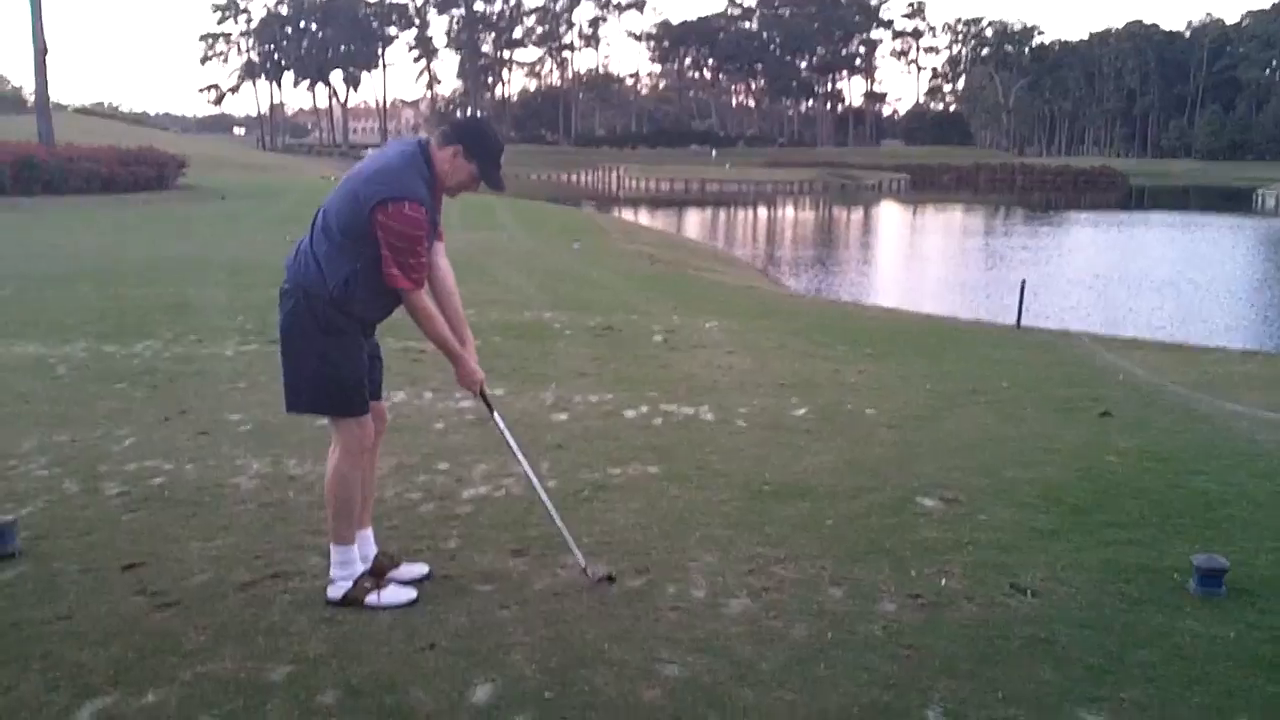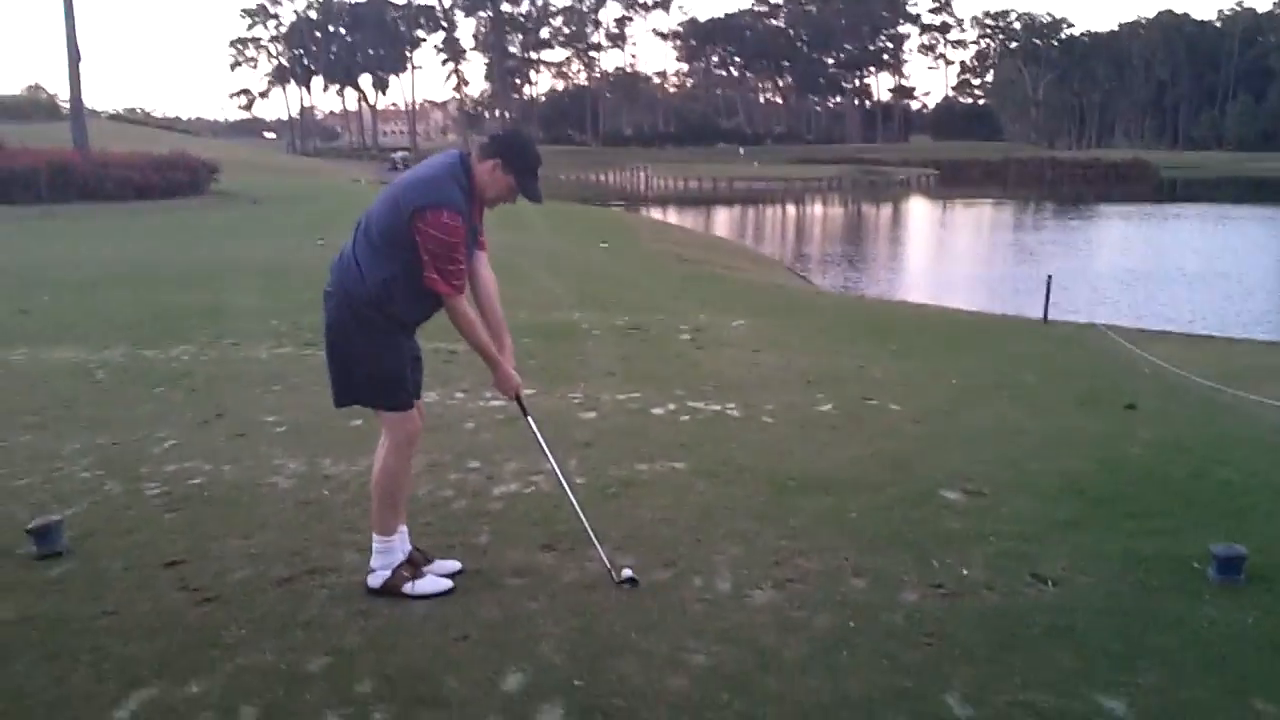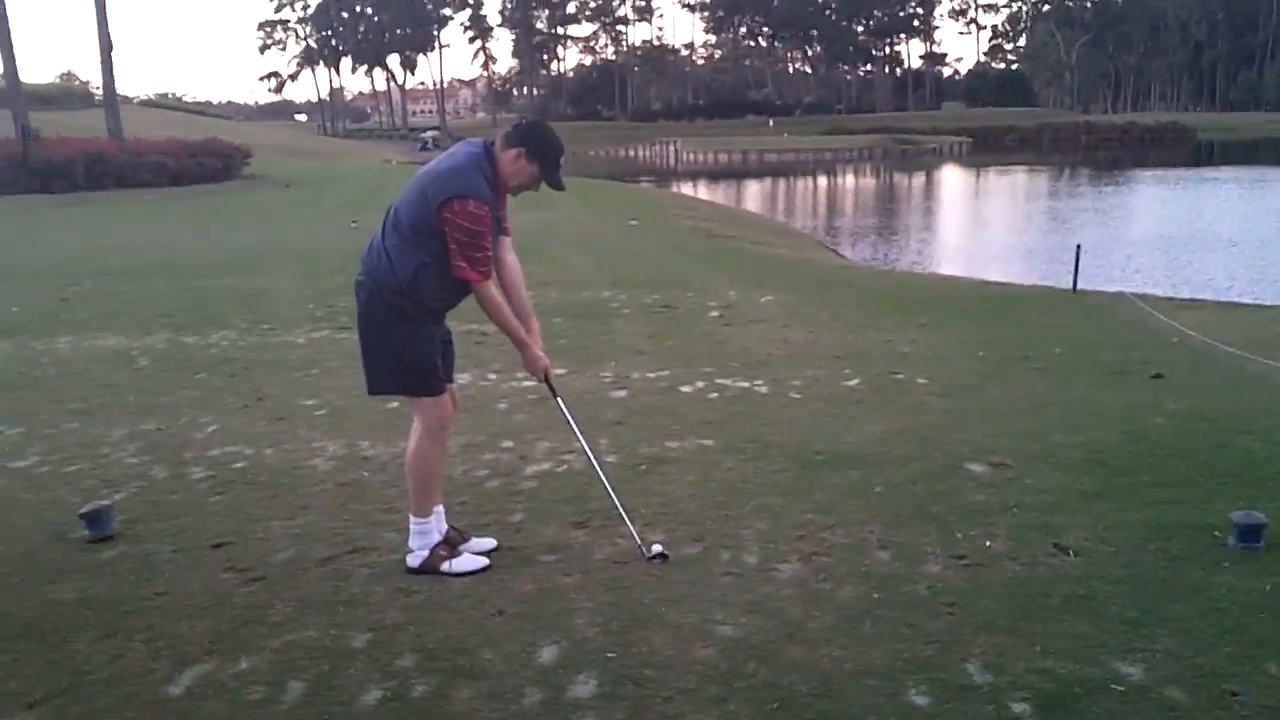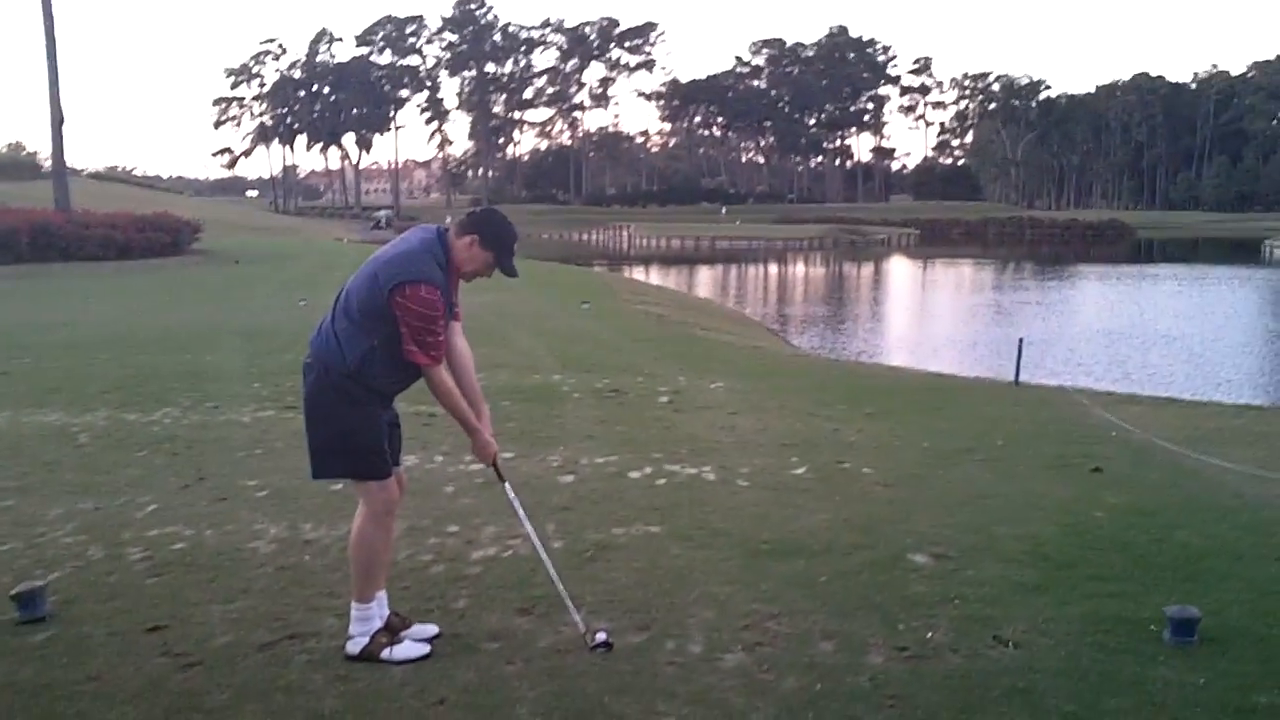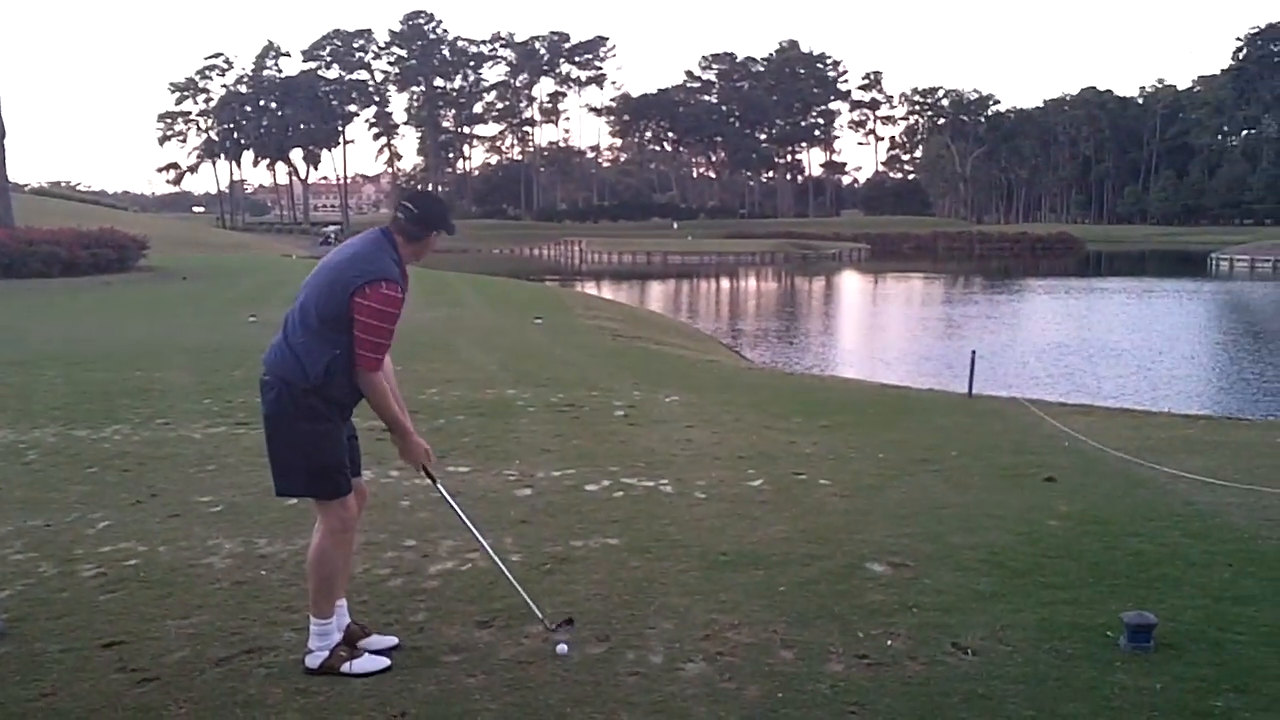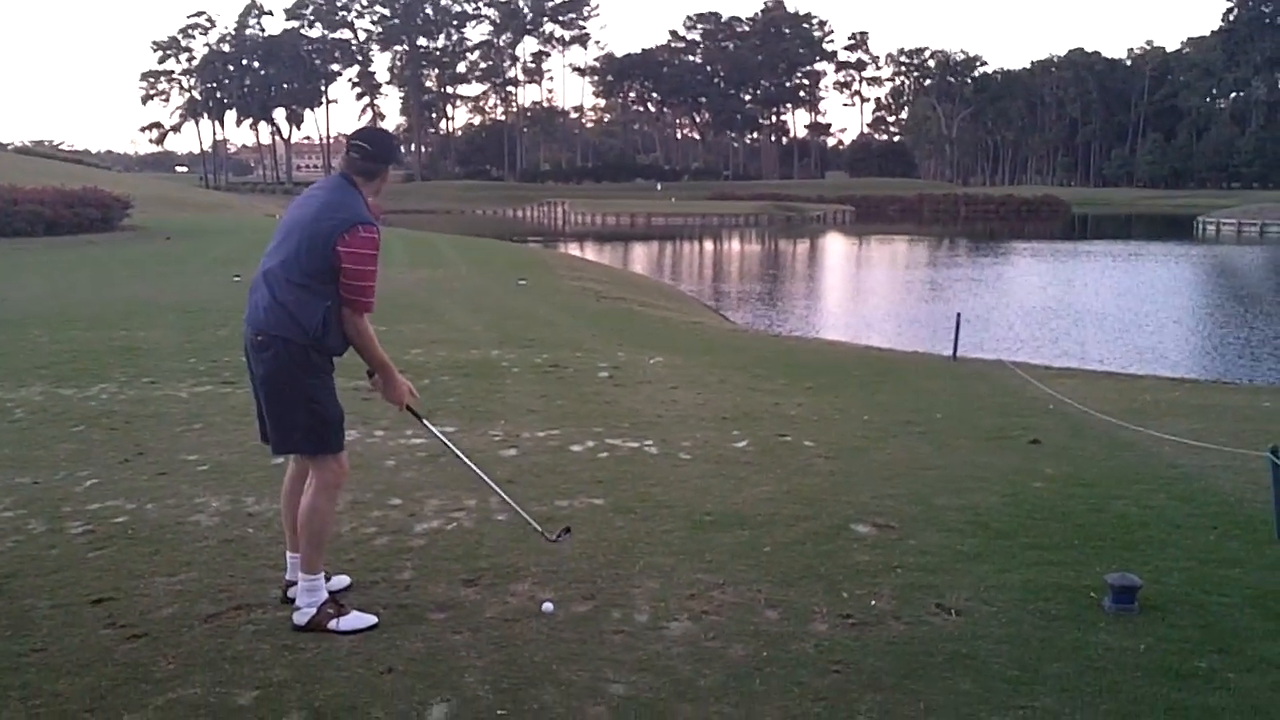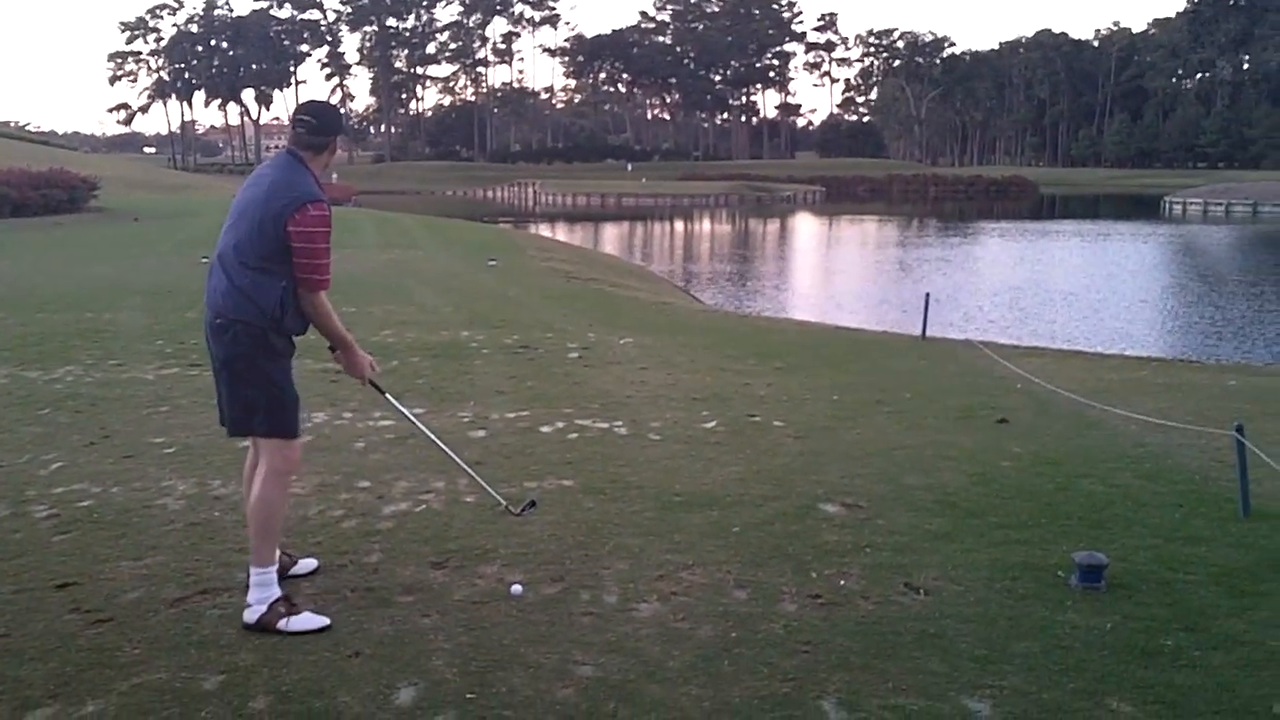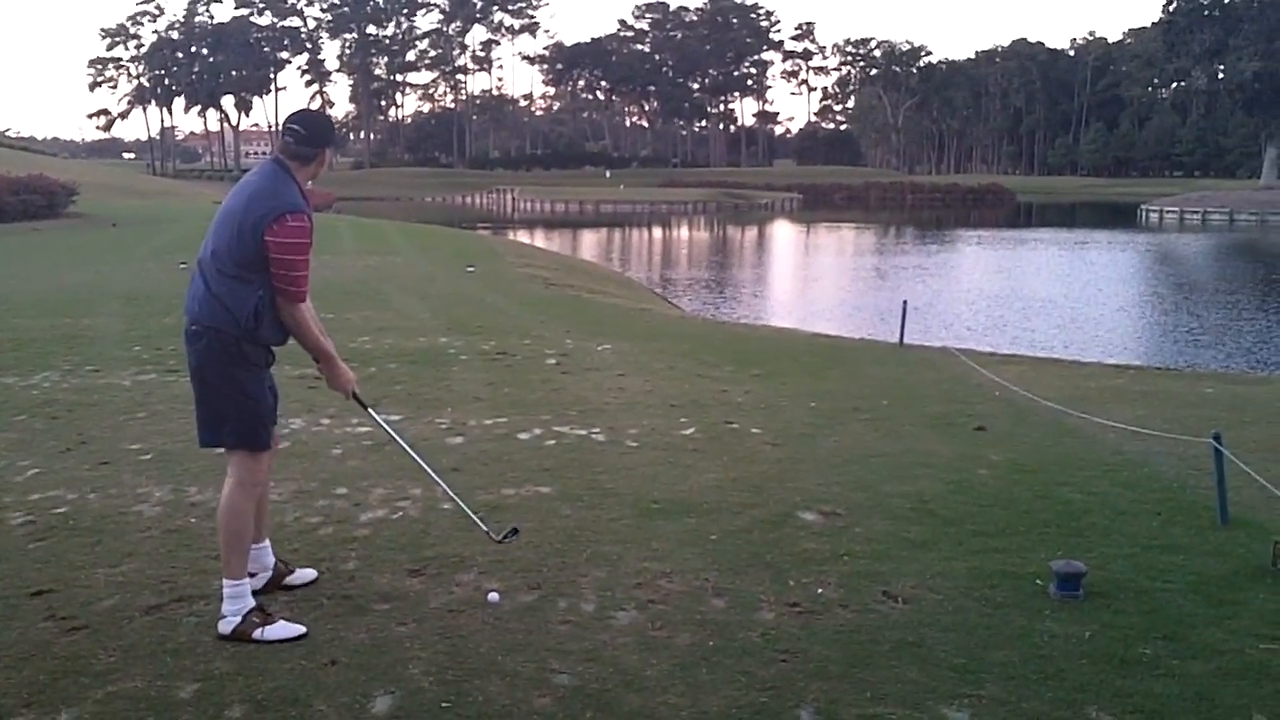
dt=0.4s
person 1, frame 1
left shoulder: (417, 166)
right shoulder: (404, 194)
left elbow: (436, 258)
right elbow: (413, 295)
left wrist: (467, 340)
right wrist: (460, 360)
left hip: (344, 307)
right hip: (320, 311)
left knee: (371, 425)
right knee: (354, 435)
left ankle: (365, 553)
right ankle: (345, 577)
person 1, frame 2
left shoulder: (462, 180)
right shoulder: (441, 204)
left elbow: (479, 267)
right elbow: (454, 300)
left wrist: (505, 345)
right wrist: (497, 365)
left hip: (385, 308)
right hip: (363, 313)
left knee: (405, 423)
right knee: (401, 429)
left ankle: (398, 548)
right ankle: (385, 565)
person 1, frame 3
left shoulder: (484, 163)
right shoulder: (467, 193)
left elbow: (503, 252)
right elbow: (482, 285)
left wrist: (532, 328)
right wrist: (526, 348)
left hip: (416, 296)
right hip: (394, 301)
left knee: (441, 406)
right knee: (433, 413)
left ankle: (436, 527)
right ankle: (422, 545)
person 1, frame 4
left shoulder: (437, 249)
right shoulder: (420, 279)
left elbow: (454, 338)
right elbow: (433, 370)
left wrist: (483, 412)
right wrist: (475, 431)
left hip: (364, 380)
right hip: (341, 385)
left knee: (390, 489)
right knee: (379, 497)
left ankle: (377, 612)
right ankle: (363, 632)
person 1, frame 5
left shoulder: (371, 249)
right shoulder: (382, 281)
left elbow: (374, 354)
right elbow: (369, 375)
left wrist: (404, 419)
right wrist: (404, 436)
left hip: (313, 390)
right hip: (301, 398)
left knee: (351, 499)
right knee: (338, 514)
left ankle: (338, 622)
right ankle: (323, 645)
person 1, frame 6
left shoulder: (318, 196)
right shoulder: (358, 225)
right elbow: (353, 318)
left wrist: (377, 369)
right wrist: (389, 377)
left hip: (270, 338)
right hip: (294, 350)
left knee: (306, 459)
right knee: (328, 470)
left ankle: (299, 575)
right ankle: (311, 602)
person 1, frame 7
left shoulder: (269, 175)
right shoulder: (308, 202)
right elbow: (310, 295)
left wrist: (338, 341)
right wrist: (349, 350)
left hip: (232, 321)
right hip: (254, 333)
left knee: (264, 442)
right knee: (281, 458)
left ankle: (266, 557)
right ankle: (263, 599)
person 1, frame 8
left shoulder: (261, 182)
right shoulder: (289, 212)
left elbow: (291, 293)
right elbow: (290, 307)
left wrist: (327, 346)
right wrist: (330, 364)
left hip: (223, 332)
right hip: (230, 343)
left knee: (261, 447)
right knee: (248, 467)
left ankle: (260, 565)
right ankle: (236, 610)
